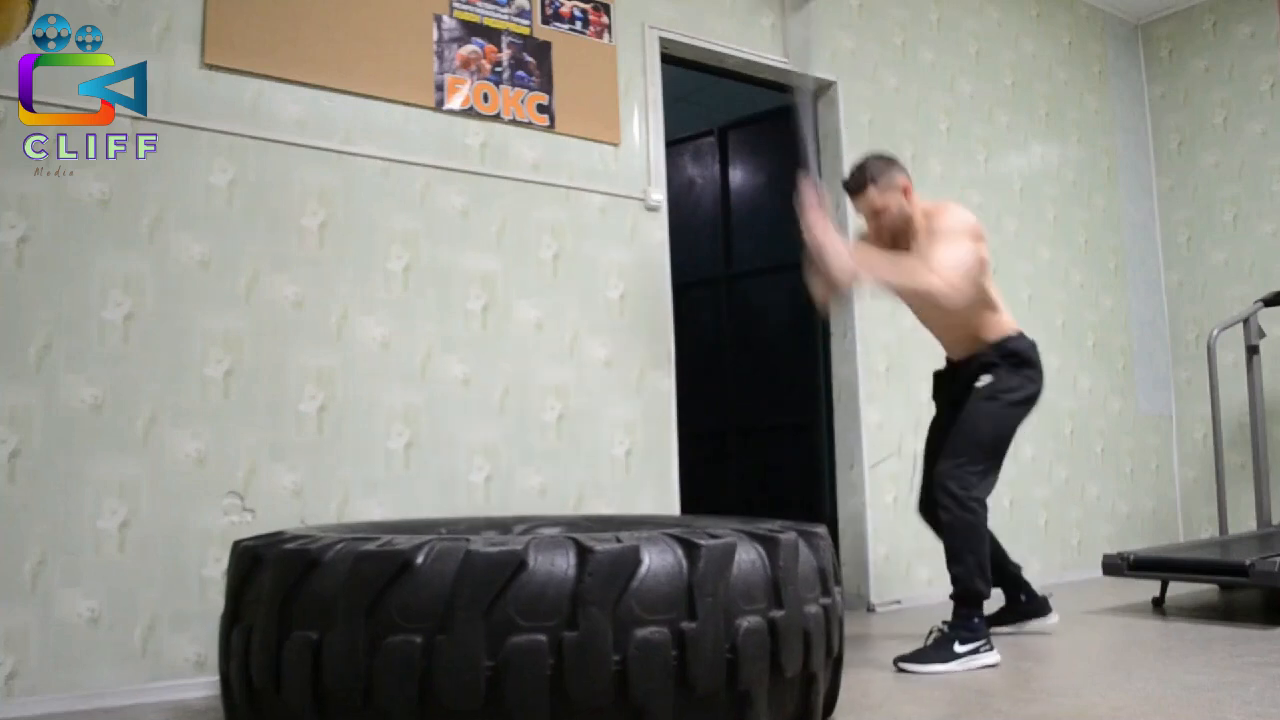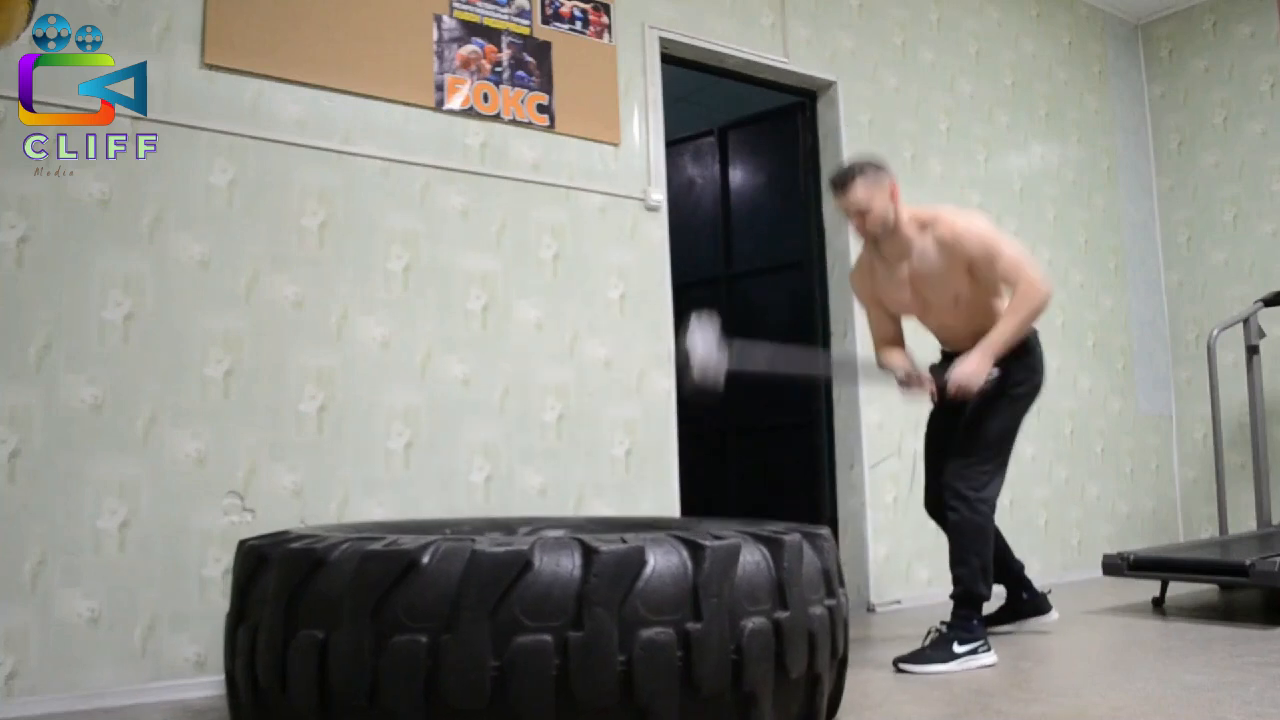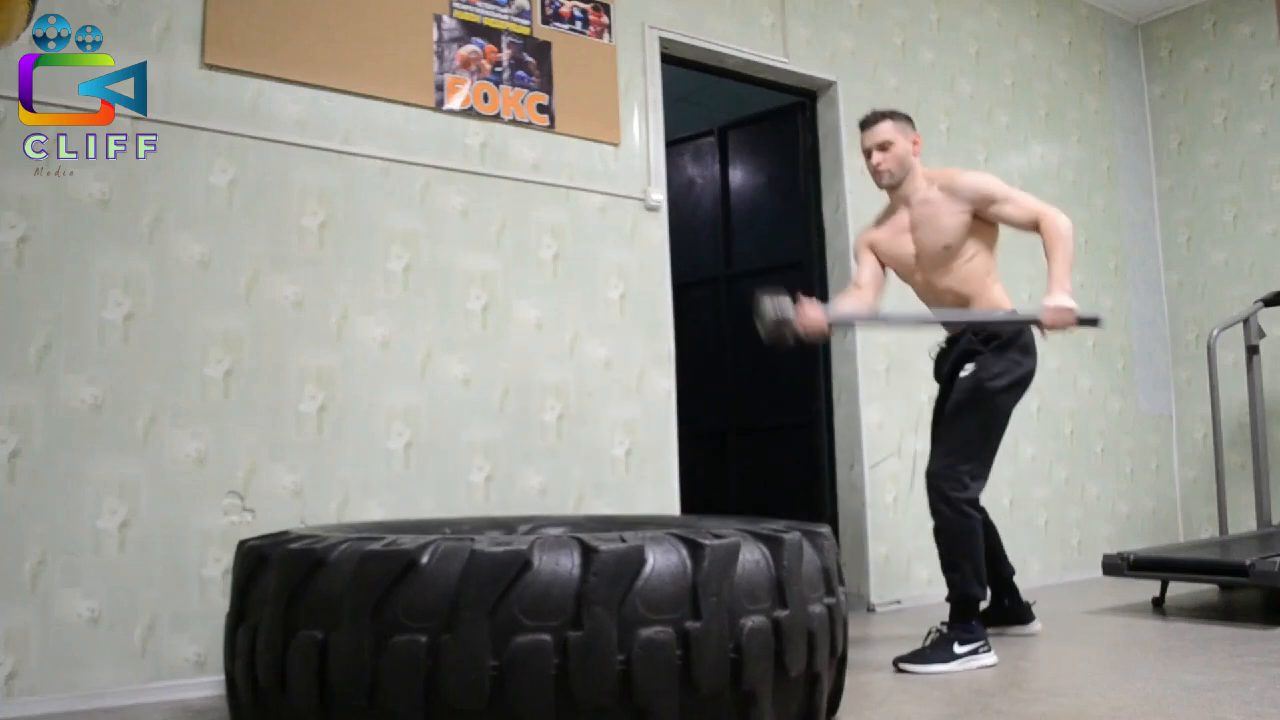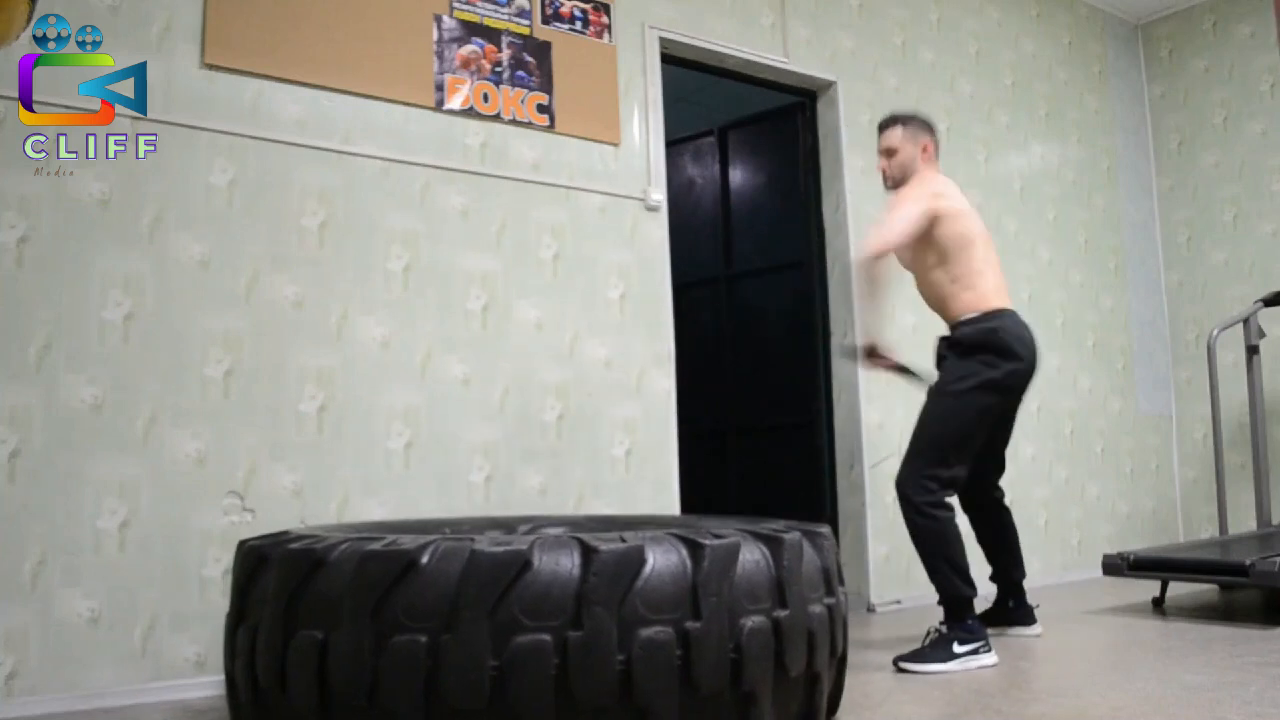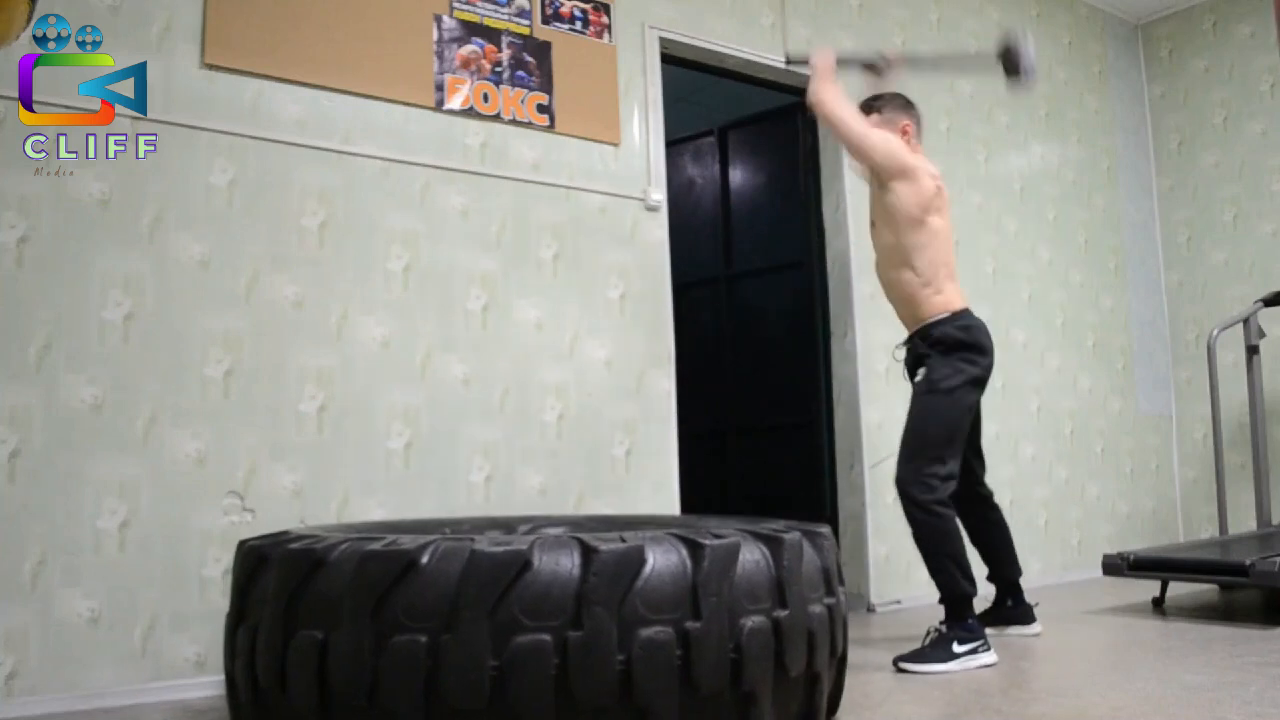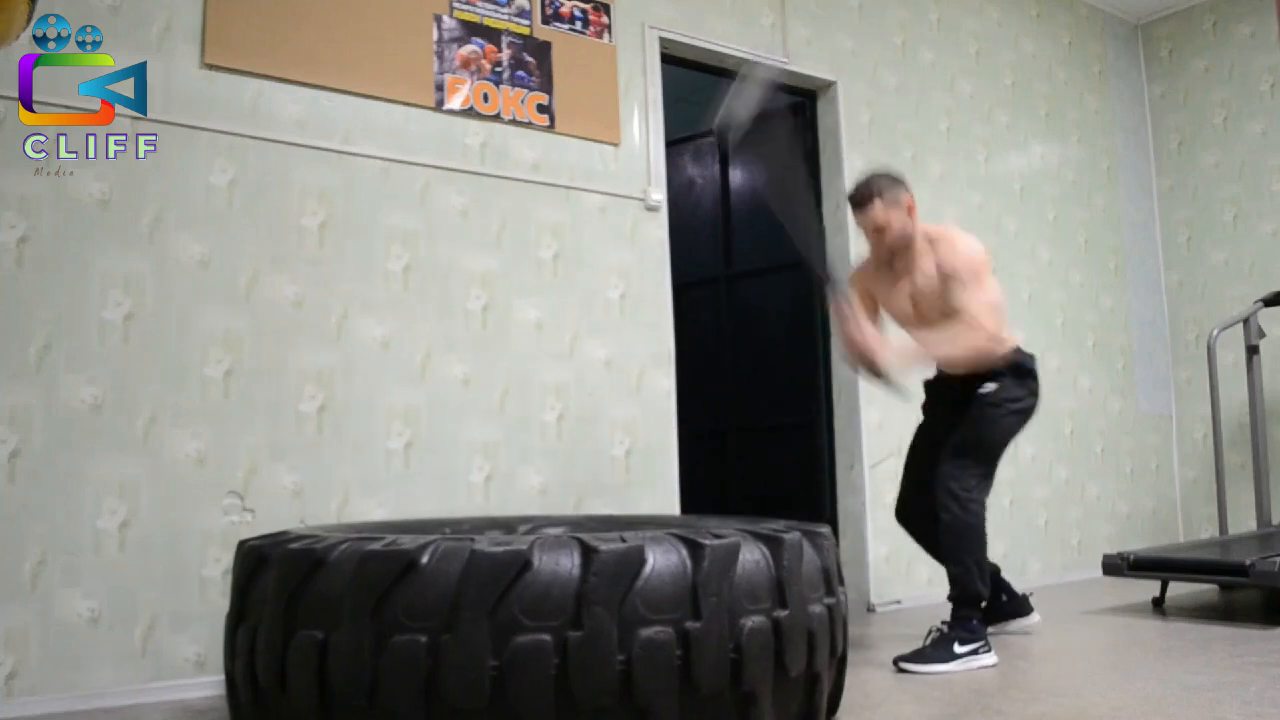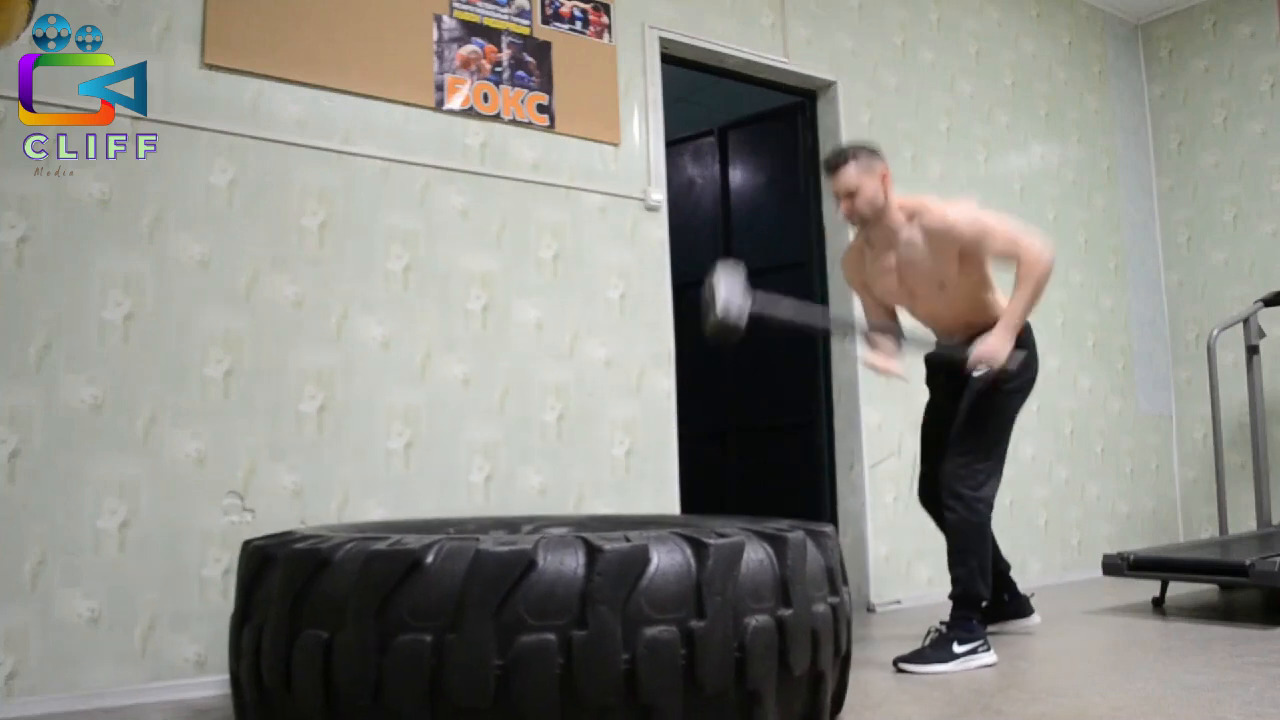
dt=0.4s
person 1, frame 1
left shoulder: (951, 221)
right shoulder: (874, 241)
left elbow: (946, 288)
right elbow: (826, 294)
left wrist: (860, 260)
right wrist: (821, 243)
left hip: (1007, 367)
right hip: (959, 374)
left knee: (957, 486)
right knee: (939, 501)
left ankle: (968, 633)
right ankle: (1024, 600)
person 1, frame 2
left shoulder: (954, 231)
right shoulder: (865, 275)
left elbow: (1032, 288)
right elbow: (888, 344)
left wrist: (984, 356)
right wrist: (903, 369)
left hip: (1008, 362)
right hip: (955, 368)
left knee: (965, 485)
right knee: (942, 496)
left ankle: (967, 633)
right ankle: (1024, 596)
person 1, frame 3
left shoulder: (959, 188)
right shoulder: (873, 237)
left elbow: (1052, 219)
right elbow: (862, 298)
left wrist: (1060, 289)
right wrist: (822, 318)
left hip: (999, 345)
right hip: (964, 353)
left knee: (948, 482)
right knee: (952, 485)
left ankle: (967, 636)
right ankle: (1008, 605)
person 1, frame 4
left shoulder: (920, 196)
right shoulder: (946, 206)
left elbow: (878, 247)
left wrist: (873, 333)
left hip: (984, 348)
right hip: (1008, 343)
left knee: (921, 484)
right knee: (977, 482)
left ankle: (966, 630)
right ankle: (1014, 604)
person 1, frame 5
left shoulder: (904, 163)
right shoulder: (892, 177)
left elbow: (828, 108)
right elbow: (843, 126)
left wrist: (825, 70)
right wrist: (881, 79)
left hip: (953, 346)
right hip: (936, 348)
left knee: (921, 483)
right knee: (964, 485)
left ankle: (965, 632)
right ankle: (1012, 605)
person 1, frame 6
left shoulder: (957, 252)
right shoulder: (866, 277)
left elbow: (986, 338)
right elbow: (869, 361)
left wrist: (911, 345)
right wrist: (858, 341)
left hip: (1004, 380)
right hip: (950, 385)
left knee: (957, 483)
right knee: (915, 507)
left ankle: (968, 633)
right ankle: (1004, 602)
person 1, frame 7
left shoulder: (944, 221)
right shoulder: (857, 262)
left elbow: (1036, 256)
right elbow: (883, 330)
left wrist: (1005, 333)
right wrist: (882, 354)
left hip: (1000, 353)
right hip: (951, 357)
left knee: (962, 482)
right knee: (936, 490)
left ankle: (968, 633)
right ankle: (1006, 599)
